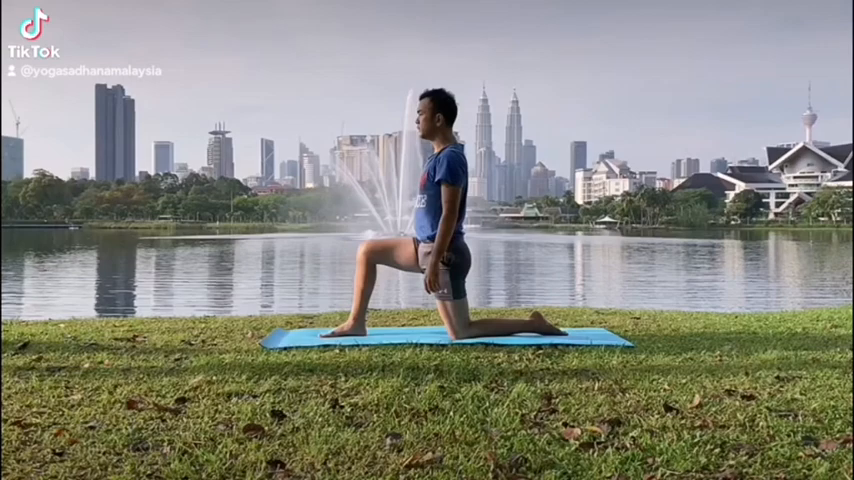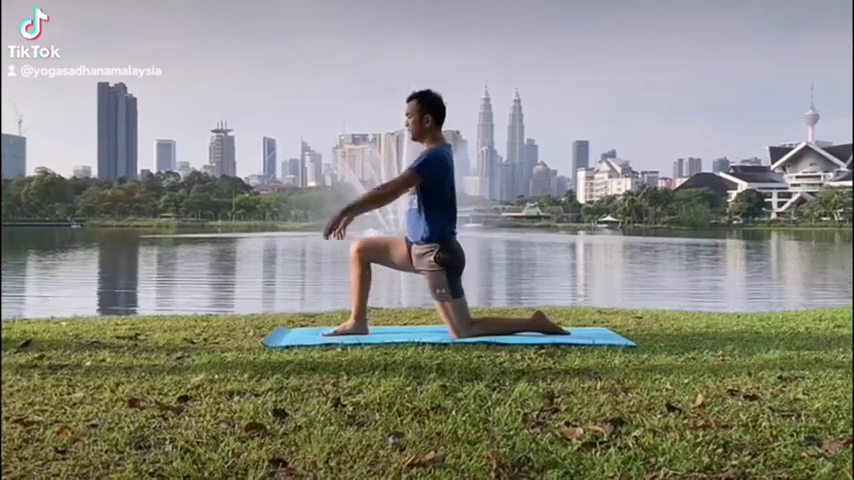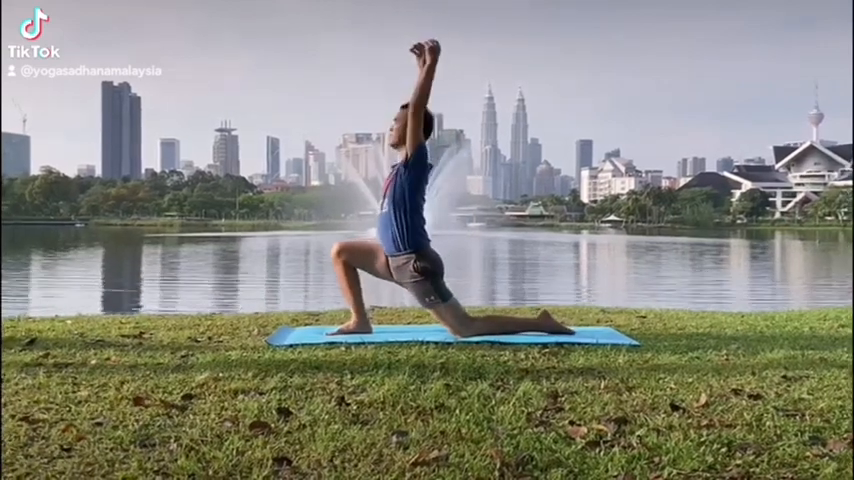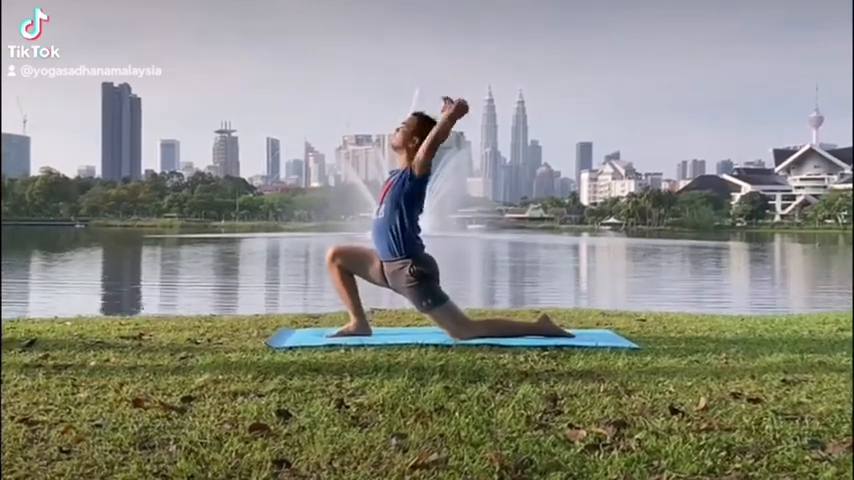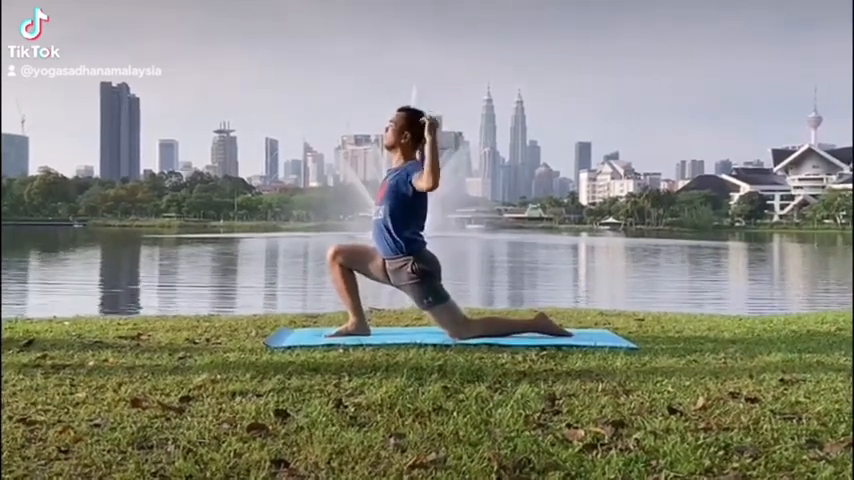
dt=1s
person 1, frame 1
left shoulder: (450, 158)
right shoulder: (440, 156)
left elbow: (449, 215)
left wrist: (433, 264)
left hip: (444, 253)
right hip: (425, 246)
left knee: (461, 332)
right knee: (367, 251)
left ankle: (532, 324)
right ankle: (356, 322)
person 1, frame 2
left shoulder: (434, 157)
right shoulder: (435, 154)
left elbow: (391, 191)
right elbow: (396, 190)
left wrist: (347, 212)
right wrist: (353, 211)
left hip: (437, 254)
right hip: (418, 246)
left knee: (463, 330)
right knee: (359, 249)
left ankle: (534, 323)
right ankle: (358, 321)
person 1, frame 3
left shoulder: (415, 162)
right shoulder: (404, 165)
left elbow: (417, 111)
right elbow: (414, 110)
left wrist: (430, 65)
right wrist: (425, 66)
left hip: (415, 264)
right hip: (396, 258)
left knee: (465, 328)
right knee: (340, 252)
left ankle: (540, 323)
right ankle: (359, 321)
person 1, frame 4
left shoulder: (414, 174)
right shoulder: (401, 173)
left elbow: (433, 141)
right elbow: (433, 139)
left wrist: (453, 116)
left hip: (410, 270)
right hip: (390, 265)
left knee: (464, 330)
right knee: (335, 256)
left ankle: (537, 327)
right ankle: (359, 323)
person 1, frame 5
left shoulder: (412, 170)
right shoulder: (398, 171)
left elbow: (431, 182)
left wrist: (431, 138)
left hip: (413, 266)
right hip: (391, 262)
left knee: (463, 330)
right knee: (337, 255)
left ankle: (534, 324)
right ankle: (358, 322)
